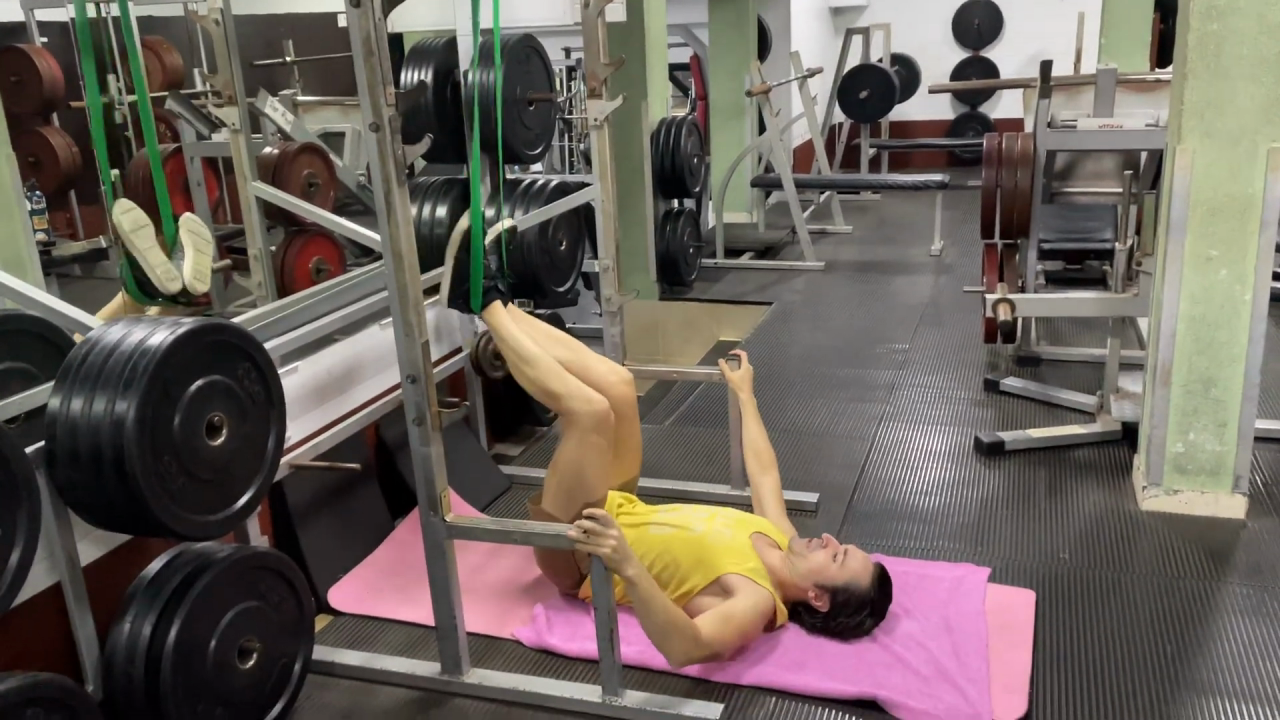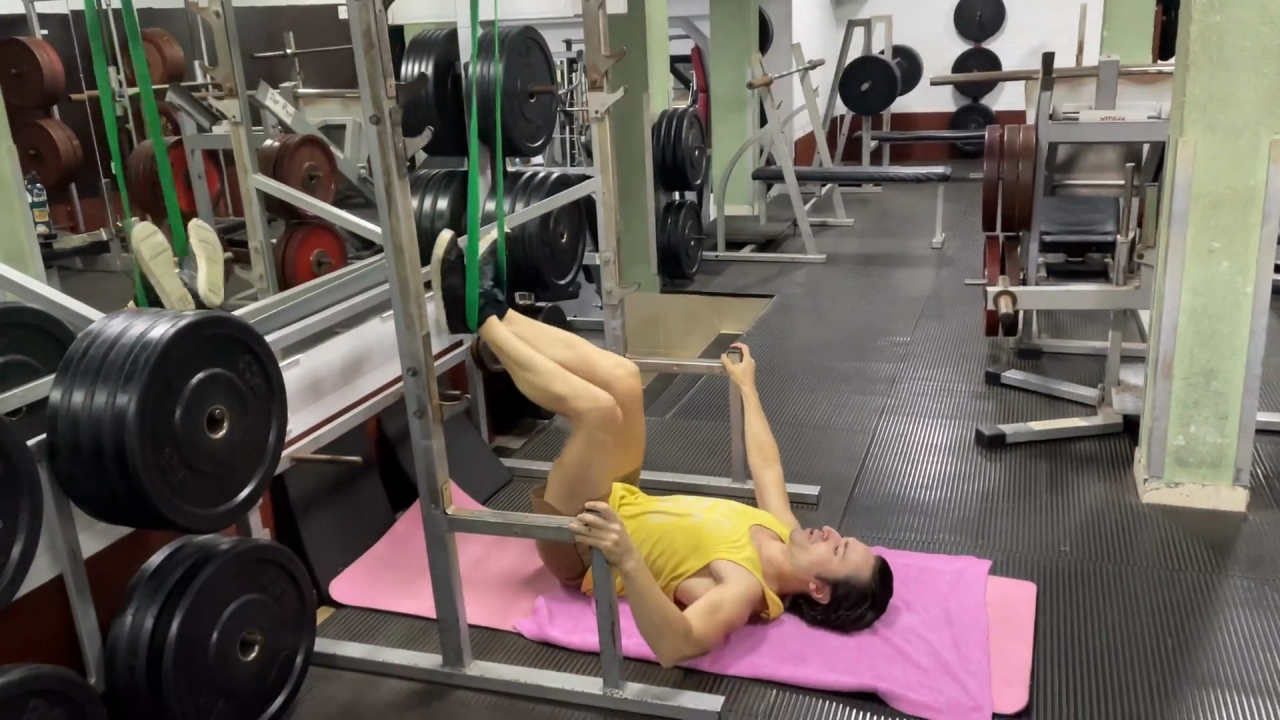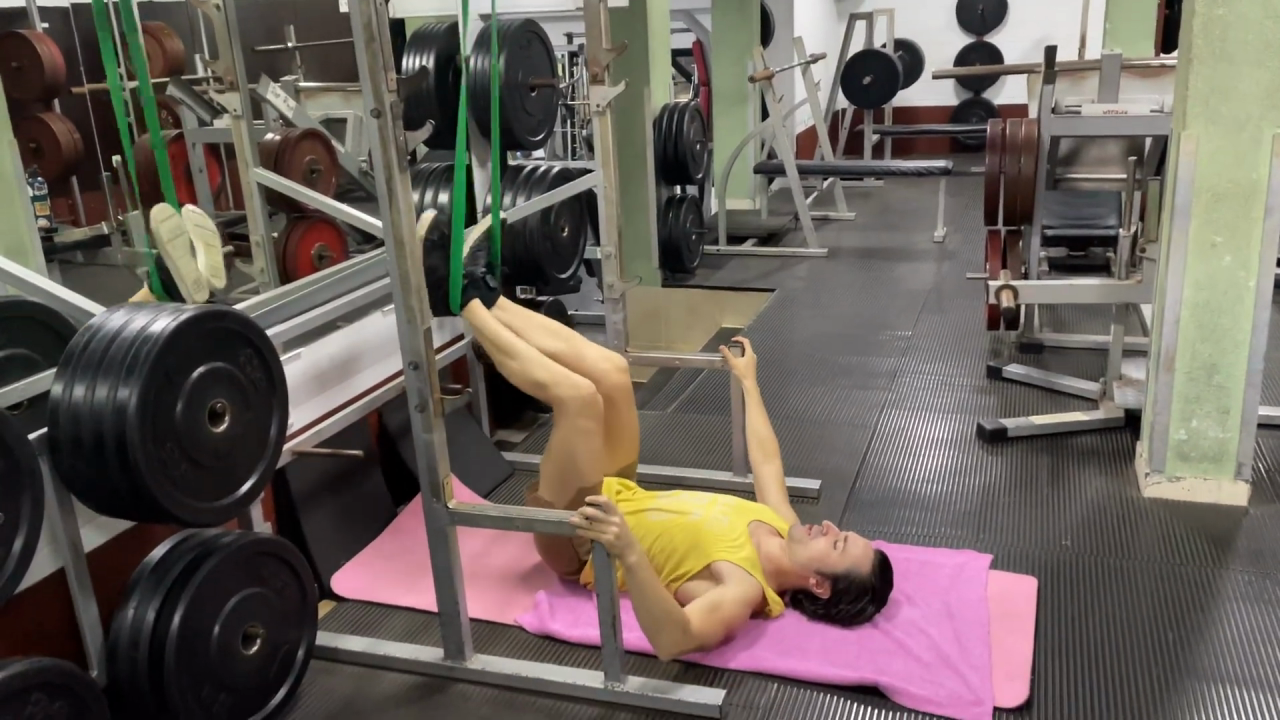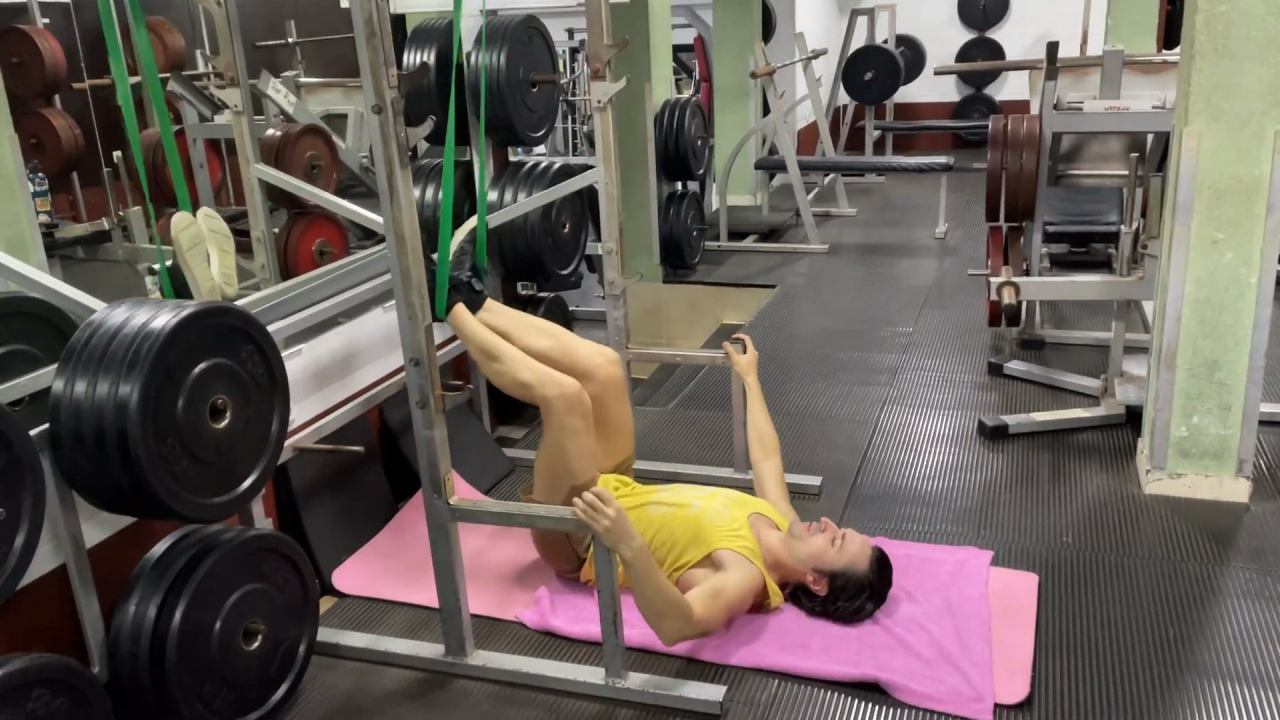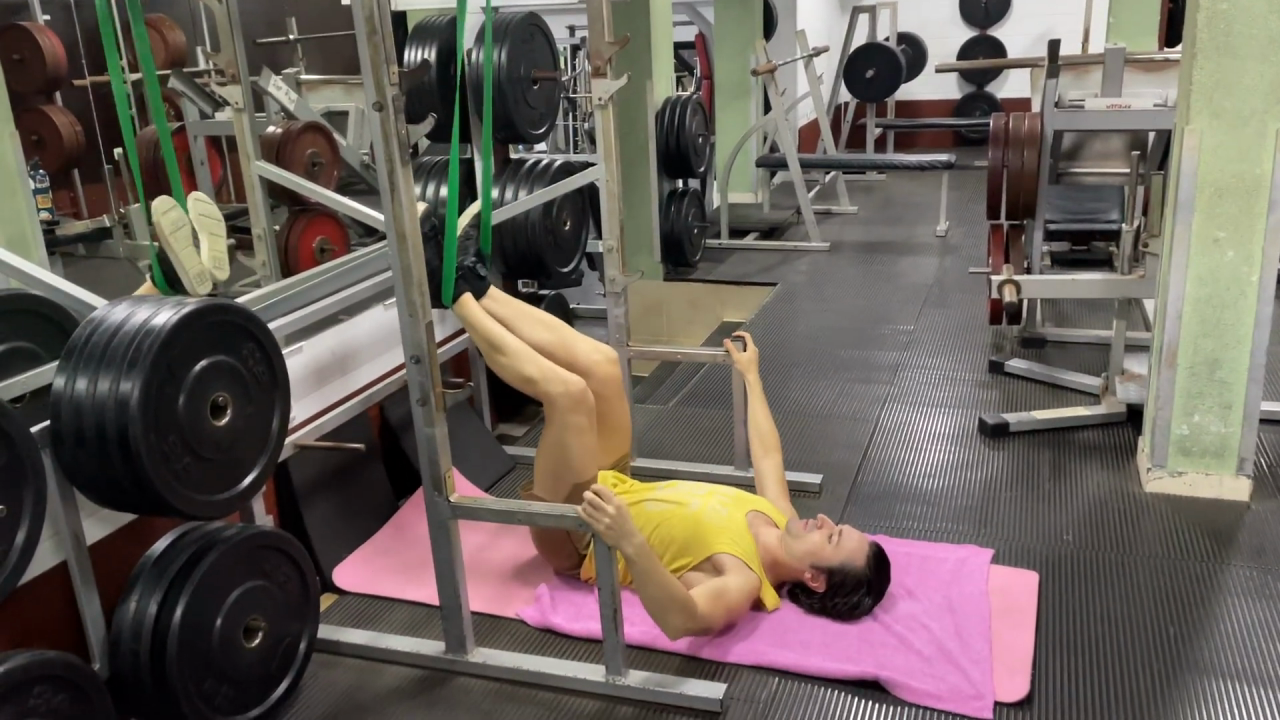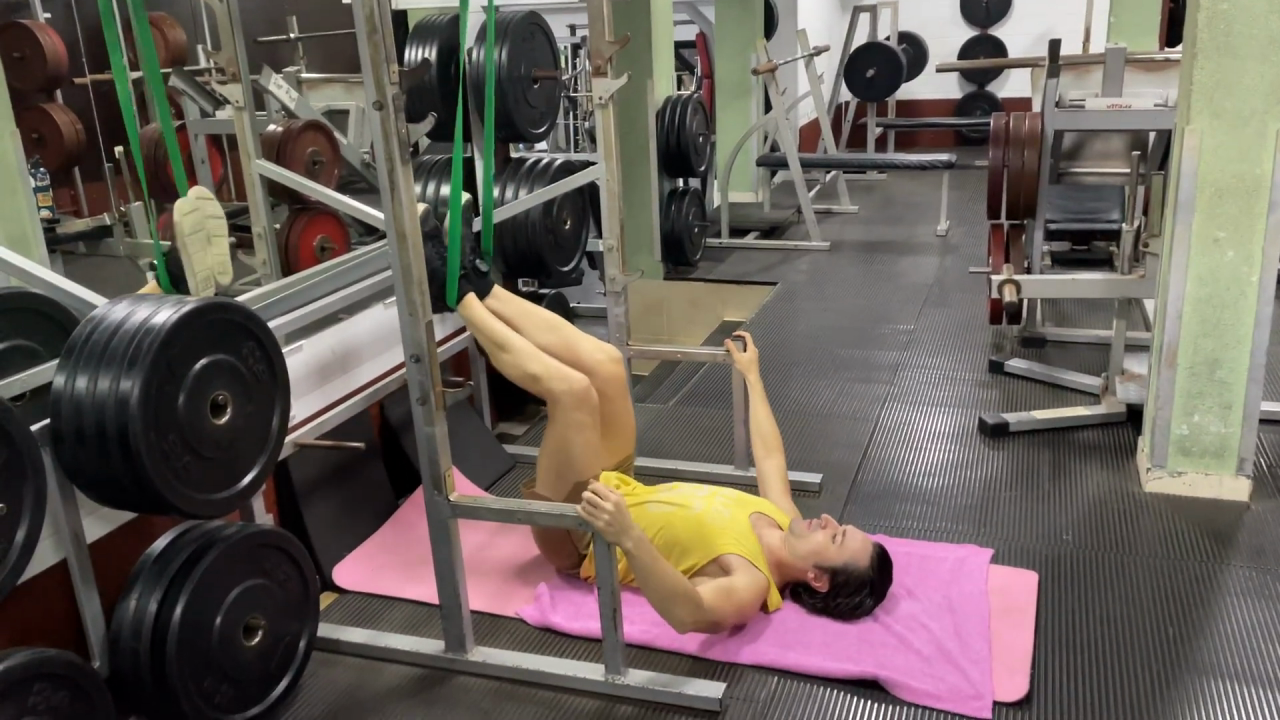
dt=0.2s
person 1, frame 1
left shoulder: (756, 600)
right shoulder: (783, 546)
left elbow: (685, 647)
right elbow: (765, 475)
left wrist: (627, 566)
right wrist: (745, 396)
left hip: (576, 554)
right hip: (615, 514)
left knee: (590, 409)
right knee: (614, 385)
left ankle: (489, 305)
right ankle: (493, 300)
person 1, frame 2
left shoulder: (748, 587)
right shoulder: (784, 537)
left elbow: (675, 646)
right elbow: (768, 468)
left wrist: (628, 560)
right wrist: (747, 388)
left hip: (579, 544)
right hip: (616, 504)
left knee: (599, 407)
right knee: (622, 380)
left ankle: (482, 317)
right ankle: (492, 310)
person 1, frame 3
left shoulder: (746, 588)
right shoulder: (781, 529)
left elbow: (673, 641)
right elbow: (768, 462)
left wrist: (630, 554)
right wrist: (748, 383)
left hip: (577, 542)
right hip: (612, 495)
left knee: (576, 394)
right knee: (608, 374)
left ankle: (466, 303)
right ankle: (483, 298)
person 1, frame 4
left shoulder: (748, 579)
right shoulder: (783, 527)
left elbow: (675, 625)
right elbow: (767, 458)
left wrist: (629, 546)
right wrist: (749, 379)
left hip: (578, 540)
right hip: (613, 492)
left knee: (564, 393)
right knee: (601, 367)
left ankle: (454, 307)
right ankle: (469, 298)
person 1, frame 5
left shoulder: (746, 582)
right shoulder: (781, 525)
left elbow: (682, 620)
right elbow: (768, 457)
left wrist: (629, 543)
right wrist: (751, 376)
left hip: (578, 539)
right hip: (610, 494)
left knee: (568, 390)
right knee: (600, 363)
left ankle: (455, 291)
right ankle: (473, 285)
person 1, frame 6
left shoulder: (752, 583)
right shoulder: (783, 525)
left elbow: (689, 614)
right elbow: (770, 457)
left wrist: (628, 538)
right wrist: (751, 376)
left hip: (578, 539)
right hip: (615, 494)
left knee: (571, 387)
right knee: (603, 364)
left ankle: (458, 292)
right ankle: (475, 284)
